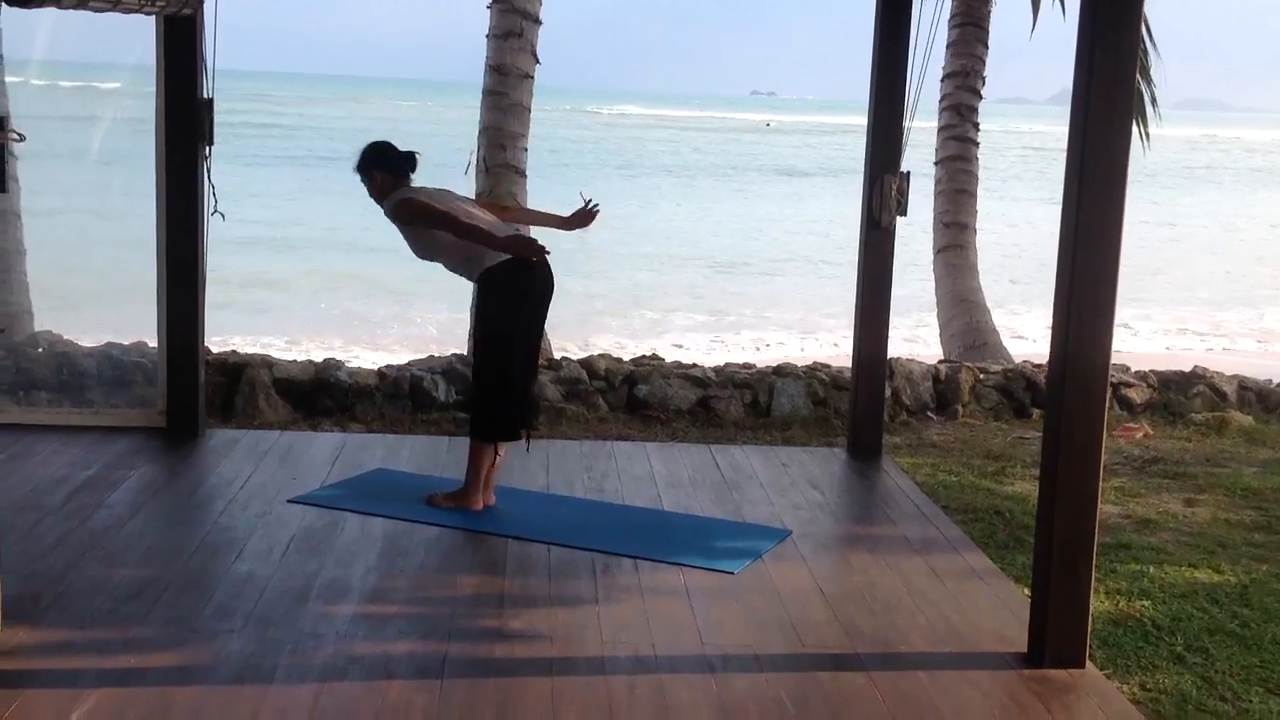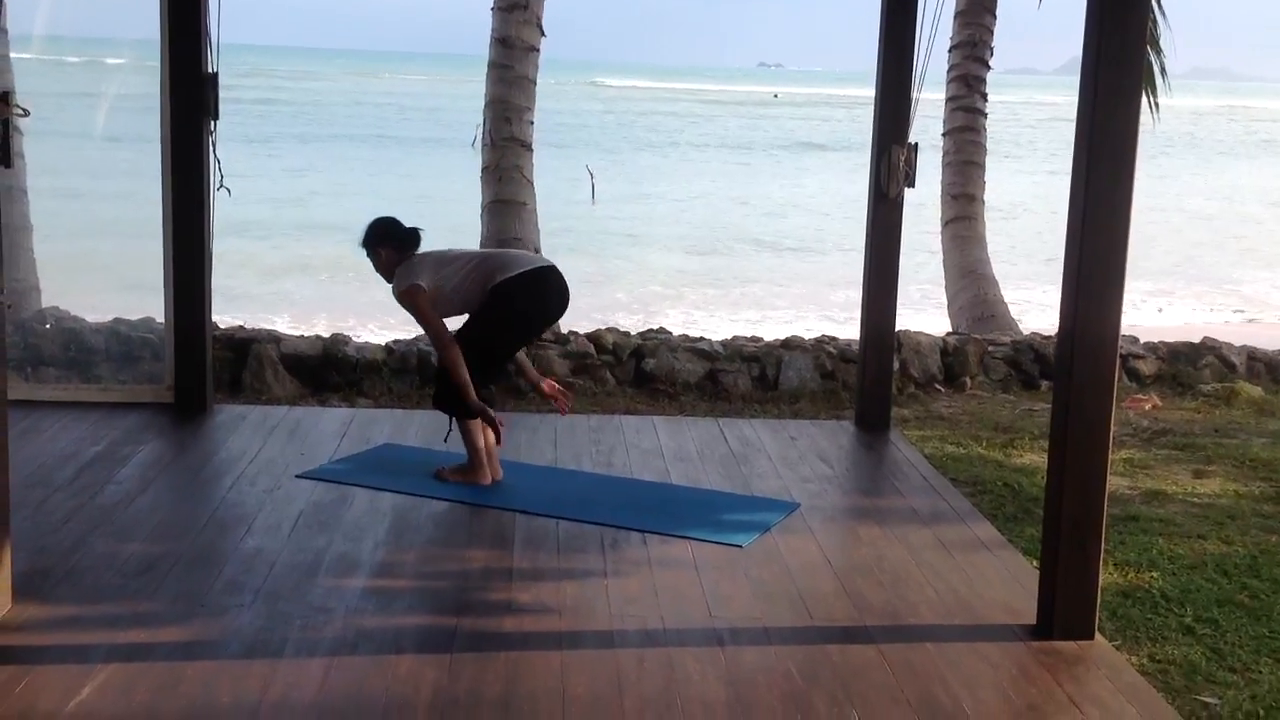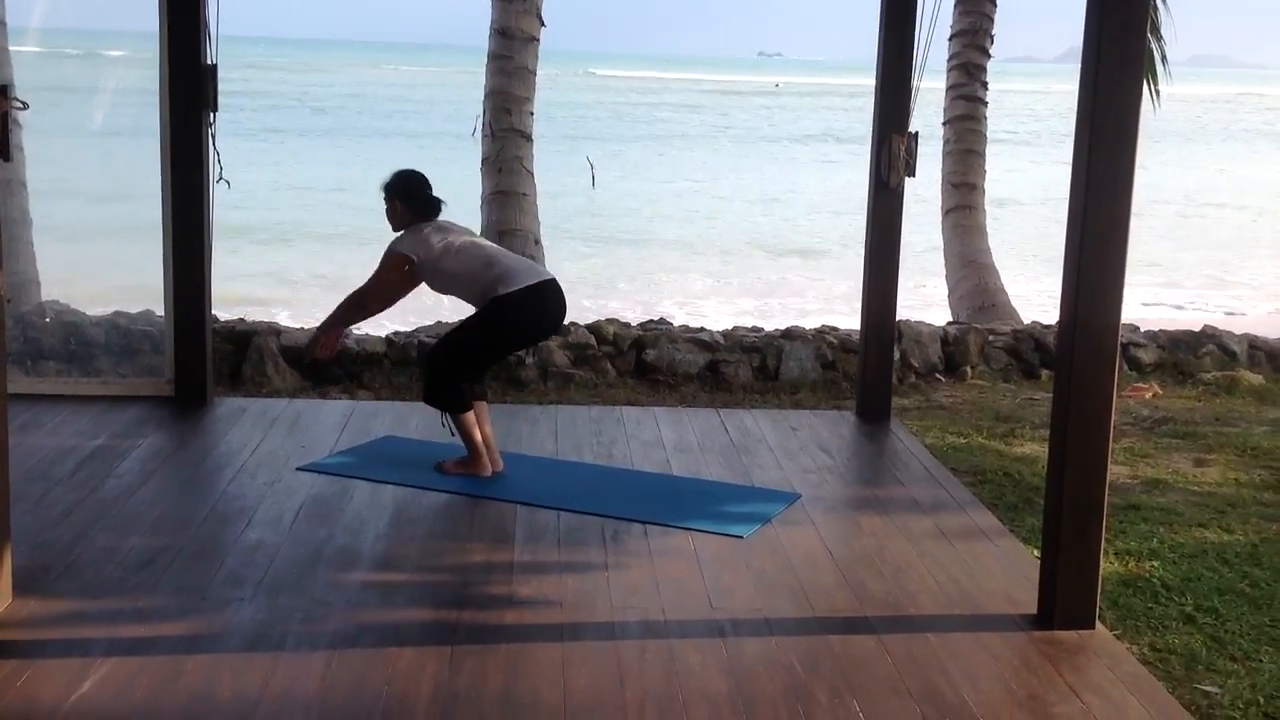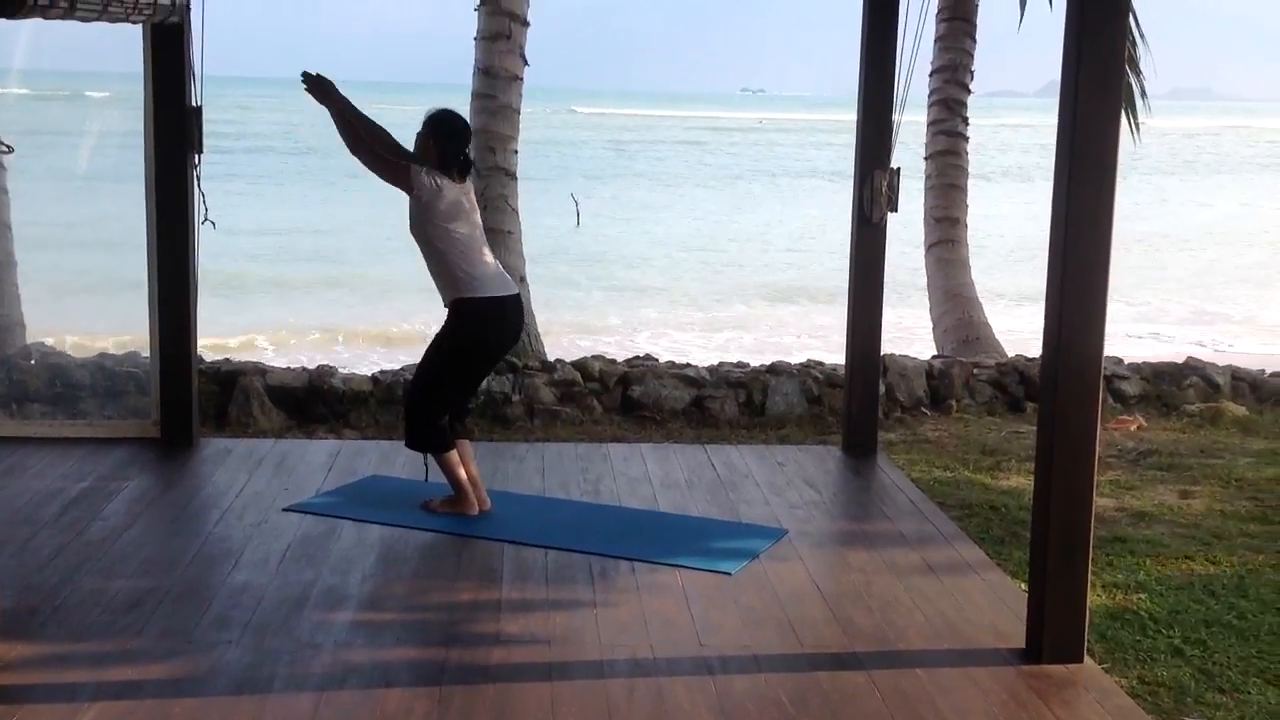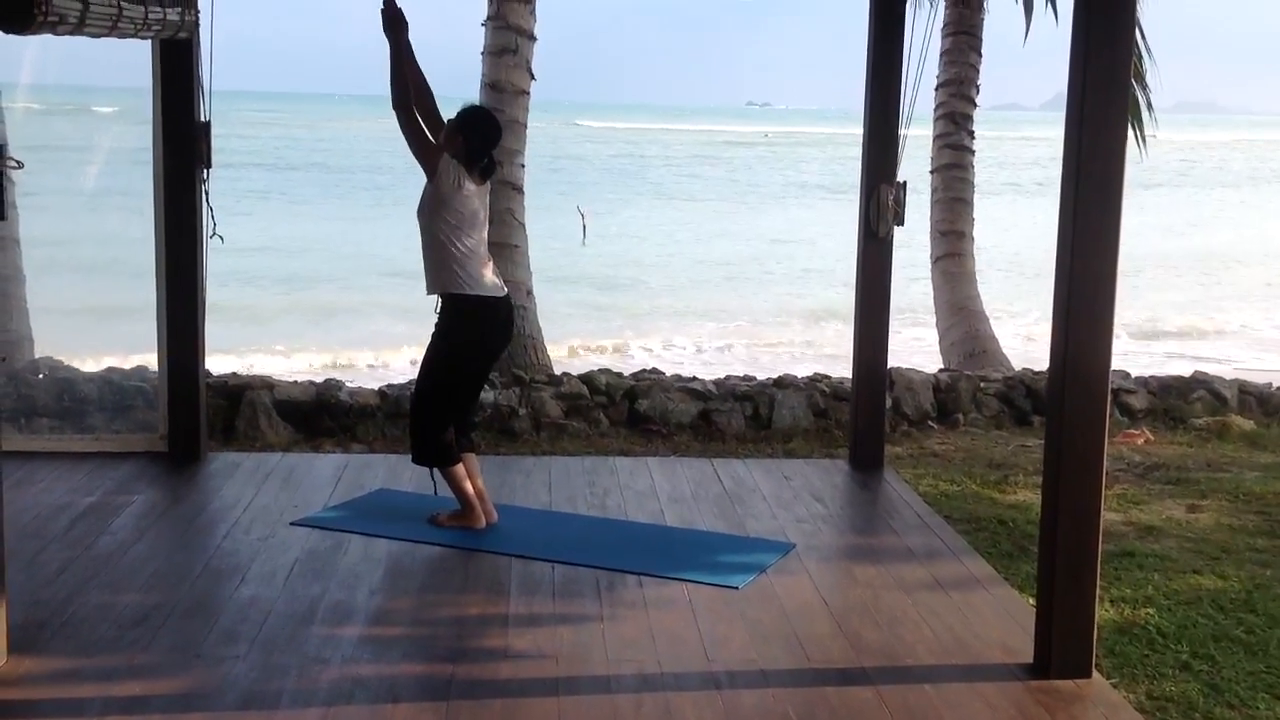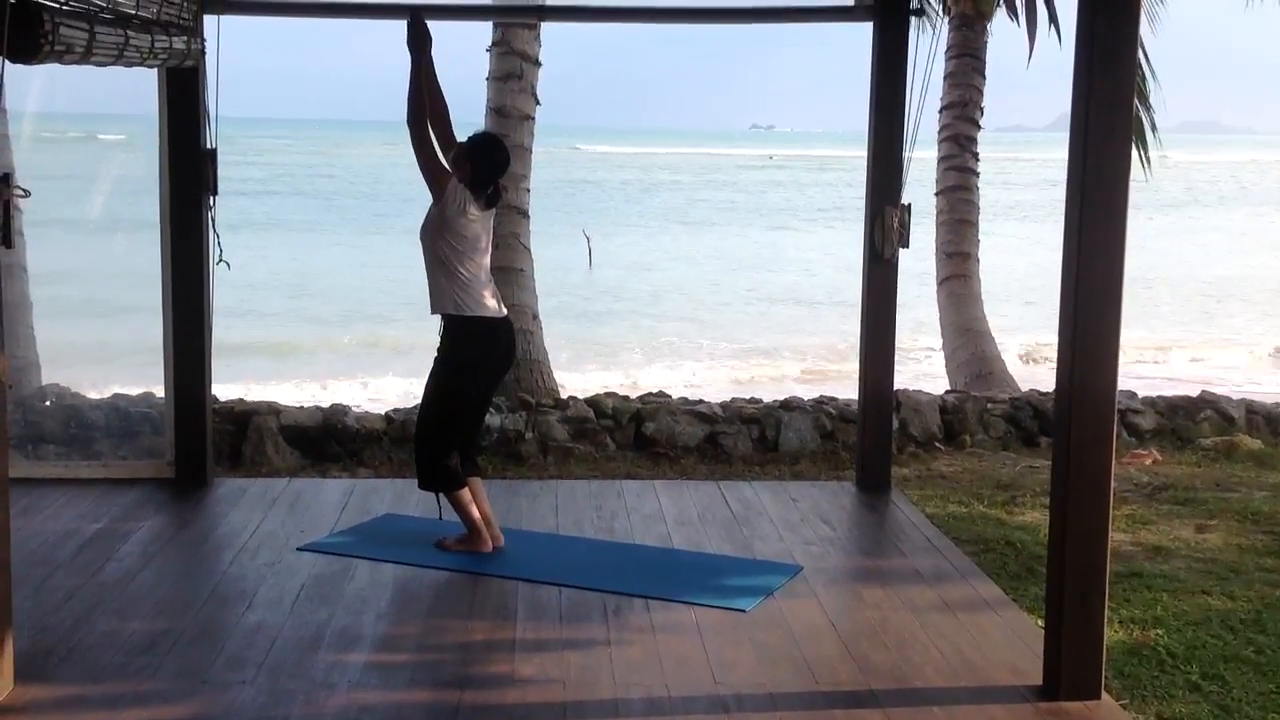
dt=0.7s
person 1, frame 1
left shoulder: (398, 205)
right shoulder: (431, 195)
left elbow: (451, 225)
right elbow: (502, 210)
left wrist: (501, 246)
right wrist: (565, 223)
left hip: (505, 278)
right hip: (534, 270)
left knee: (491, 387)
right knee: (510, 381)
left ankle: (470, 493)
right ankle: (485, 489)
person 1, frame 2
left shoulder: (406, 283)
right shoulder: (430, 263)
left elbow: (445, 343)
right elbow: (496, 331)
left wrist: (474, 403)
right wrist: (533, 377)
left hip: (523, 289)
right hip: (550, 283)
left knee: (456, 372)
right knee: (475, 367)
left ankle: (477, 468)
right ankle: (490, 464)
person 1, frame 3
left shoulder: (411, 241)
right shoulder: (440, 231)
left elbow: (368, 294)
right elbow: (393, 292)
left wrist: (325, 331)
right wrist: (341, 326)
left hip: (521, 304)
right hip: (548, 298)
left knee: (441, 365)
right knee: (464, 362)
left ankle: (478, 460)
right ankle: (490, 454)
person 1, frame 4
left shoulder: (427, 185)
right shoulder: (459, 181)
left elbow: (364, 148)
right elbow: (390, 146)
left wrist: (332, 103)
right wrist: (339, 102)
left hip: (479, 312)
right hip: (507, 308)
left knee: (424, 401)
right knee: (448, 399)
left ankle: (464, 499)
right ankle: (475, 492)
person 1, frame 5
left shoulder: (446, 175)
right shoulder: (475, 177)
left elbow: (406, 112)
right elbow: (426, 109)
left wrist: (397, 43)
right wrist: (403, 46)
left hip: (468, 314)
right hip: (494, 312)
left knee: (429, 415)
right knee: (453, 412)
left ankle: (471, 510)
right ankle: (481, 504)
person 1, frame 6
left shoulder: (452, 198)
right shoulder: (481, 200)
left elbow: (419, 129)
right elbow: (441, 126)
left wrist: (420, 58)
right wrist: (425, 60)
left hip: (470, 337)
right hip: (495, 334)
left knee: (434, 440)
right knee: (457, 437)
left ankle: (478, 533)
right ankle: (489, 529)
